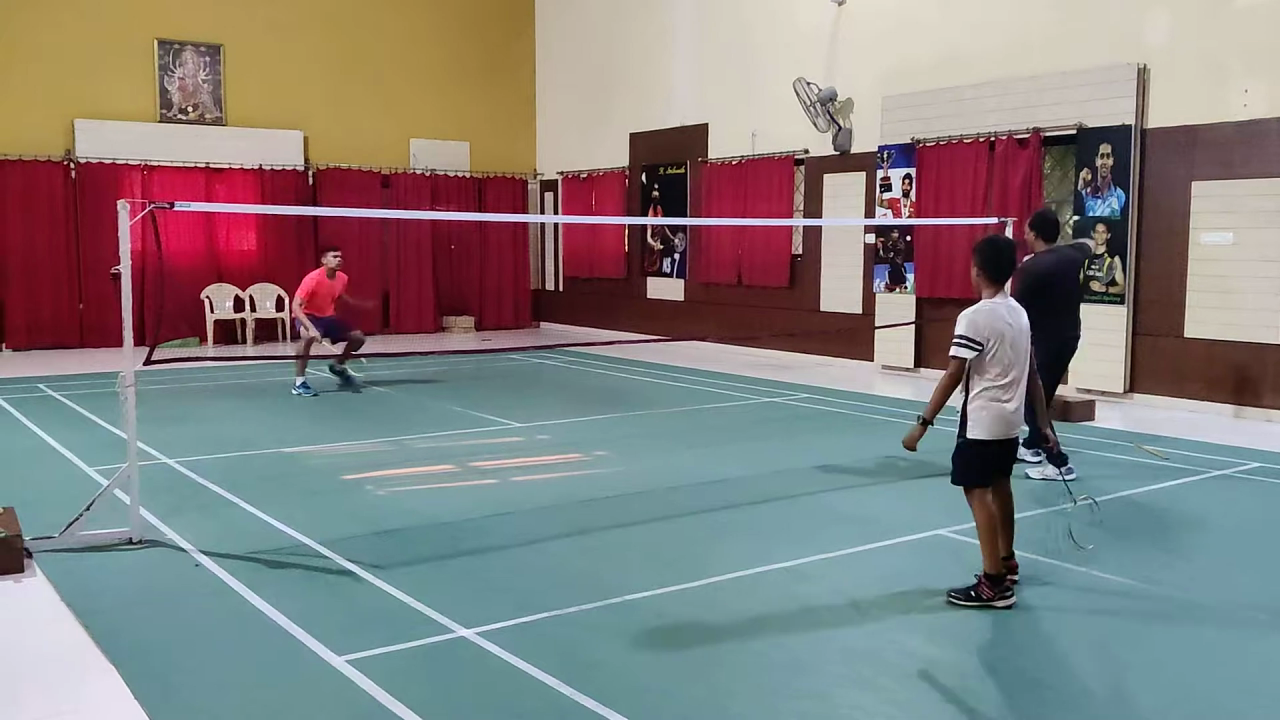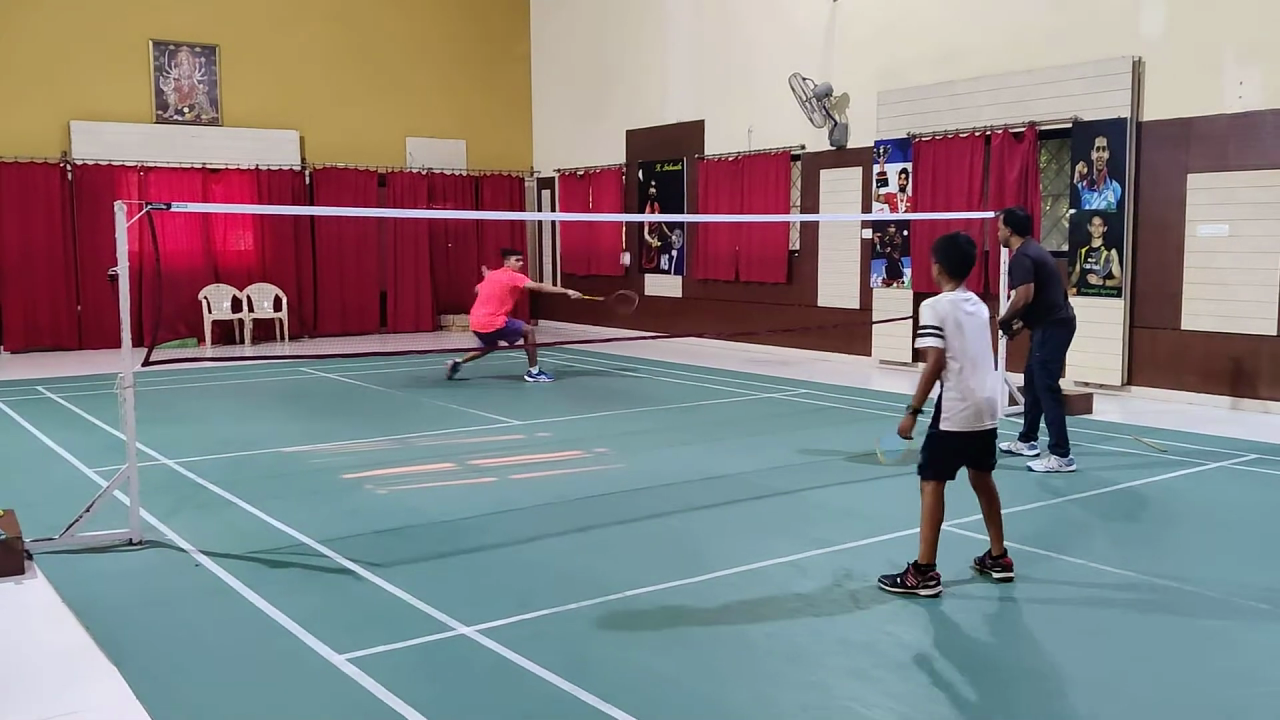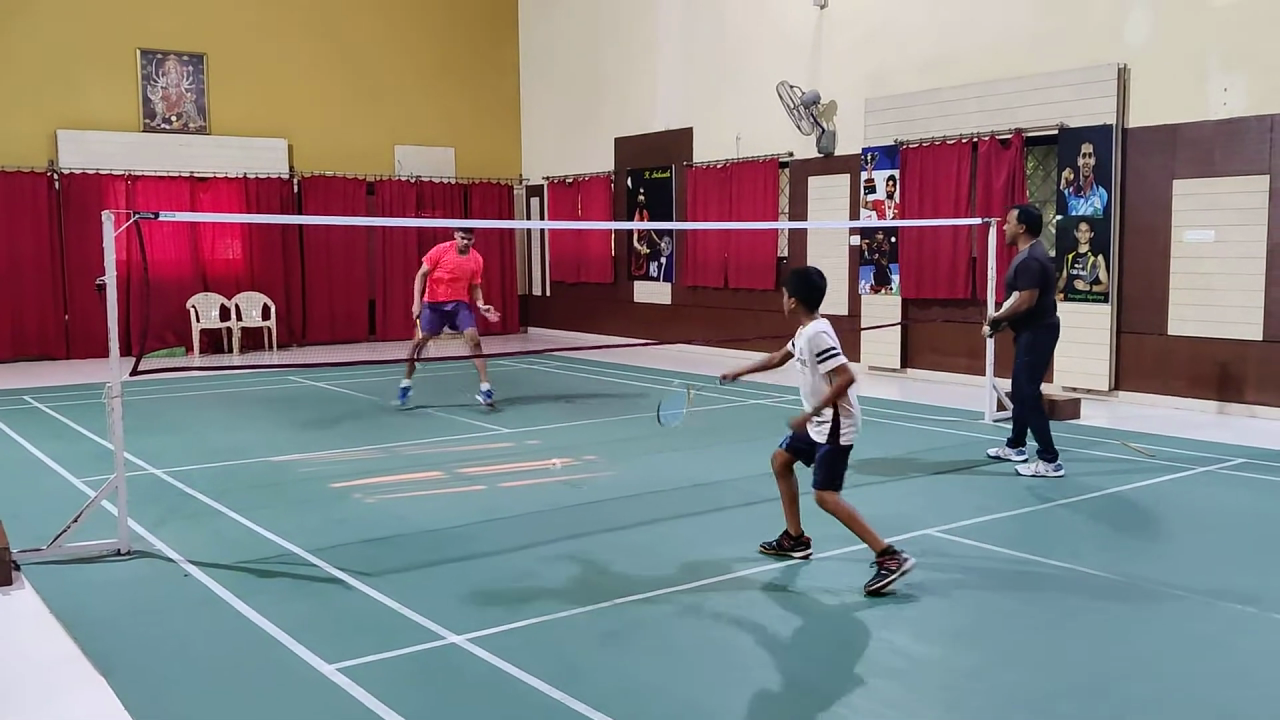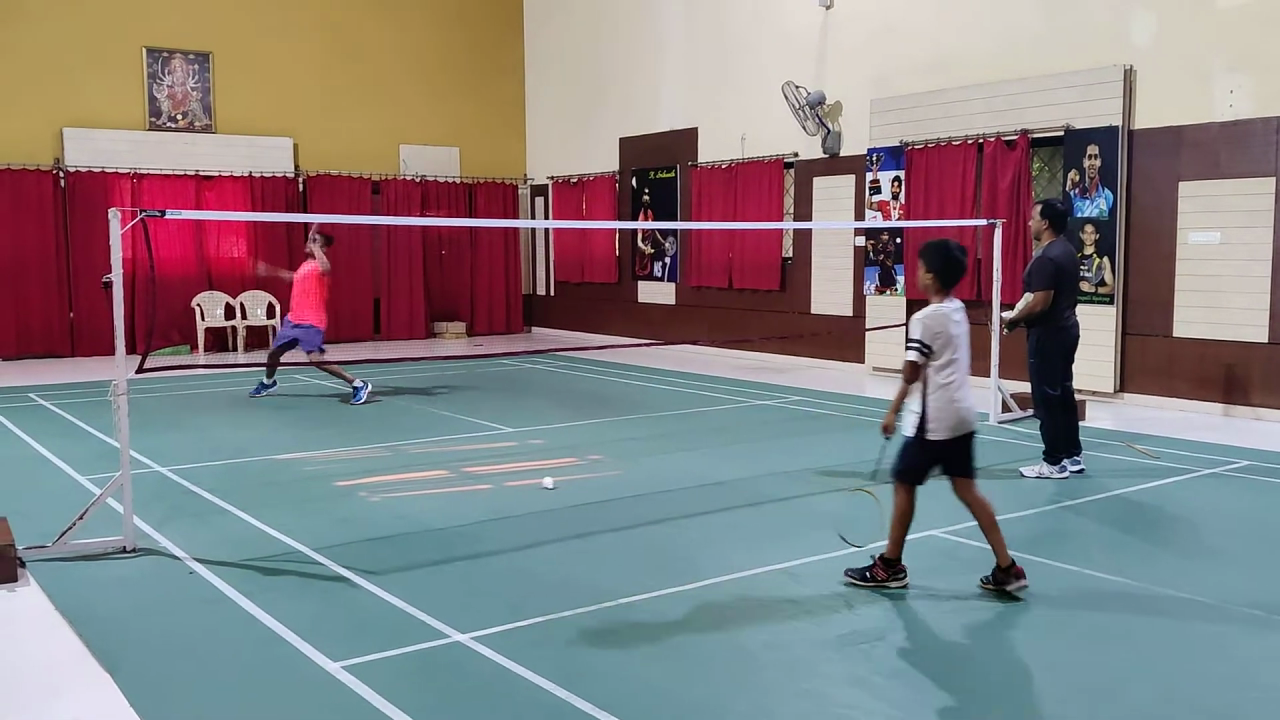
dt=1s
person 1, frame 1
left shoulder: (974, 317)
right shoulder: (1019, 313)
left elbow: (955, 375)
right elbow: (1030, 374)
left wrist: (924, 421)
right wrist: (1043, 423)
left hip: (984, 422)
right hip: (1012, 419)
left knee: (978, 492)
right knee: (1000, 487)
left ankle: (994, 583)
right ankle: (1005, 561)
person 1, frame 2
left shoulder: (935, 306)
right shoulder: (979, 305)
left elbow: (934, 363)
left wrist: (912, 410)
left hip: (955, 412)
right hip: (987, 407)
left knee: (932, 484)
right knee: (982, 479)
left ankle: (924, 572)
right ankle: (998, 557)
person 1, frame 3
left shoulder: (816, 336)
right shoulder: (806, 332)
left elbow: (846, 377)
right elbow: (780, 357)
left wrist: (811, 413)
right wrist: (740, 372)
left hip: (835, 425)
right hip: (821, 422)
left knee: (826, 496)
right knee: (781, 461)
left ankle: (890, 556)
right ankle: (795, 539)
person 1, frame 4
left shoulder: (924, 320)
right shoulder: (958, 312)
left elbow: (910, 375)
left wrist: (894, 412)
right wrist: (896, 410)
left hip: (934, 420)
right hip: (962, 416)
left knee: (904, 485)
right knee: (966, 488)
left ankle: (889, 567)
right ankle: (1007, 568)
person 2, frame 1
left shoulder: (1029, 269)
right shoulder: (1075, 254)
right elbow: (1088, 246)
left hip: (1043, 342)
right hip: (1068, 338)
left ankle: (1059, 465)
right ankle: (1032, 447)
person 2, frame 2
left shoulder: (1021, 257)
right shoulder: (1033, 251)
left elbow: (1024, 297)
left wrist: (1004, 320)
right wrist: (1021, 322)
left hip: (1052, 327)
right hip: (1051, 324)
left knee: (1047, 388)
right knee: (1033, 382)
left ankle: (1061, 456)
right ankle: (1027, 440)
person 2, frame 3
left shoulder: (1030, 260)
right shoulder: (1030, 255)
left elbow: (1025, 302)
left wrist: (996, 318)
right wrist: (1003, 321)
left hip: (1036, 334)
right hip: (1032, 332)
left knee: (1028, 395)
right knee: (1021, 391)
left ankle: (1049, 460)
right ankle: (1015, 446)
person 2, frame 4
left shoulder: (1046, 259)
right shoulder: (1067, 251)
left elbow: (1040, 303)
left wrist: (1013, 319)
right wrist: (1019, 314)
left hip: (1048, 335)
right hip: (1066, 330)
left knee: (1046, 399)
right knee: (1063, 395)
left ankle: (1054, 463)
right ankle: (1072, 455)
